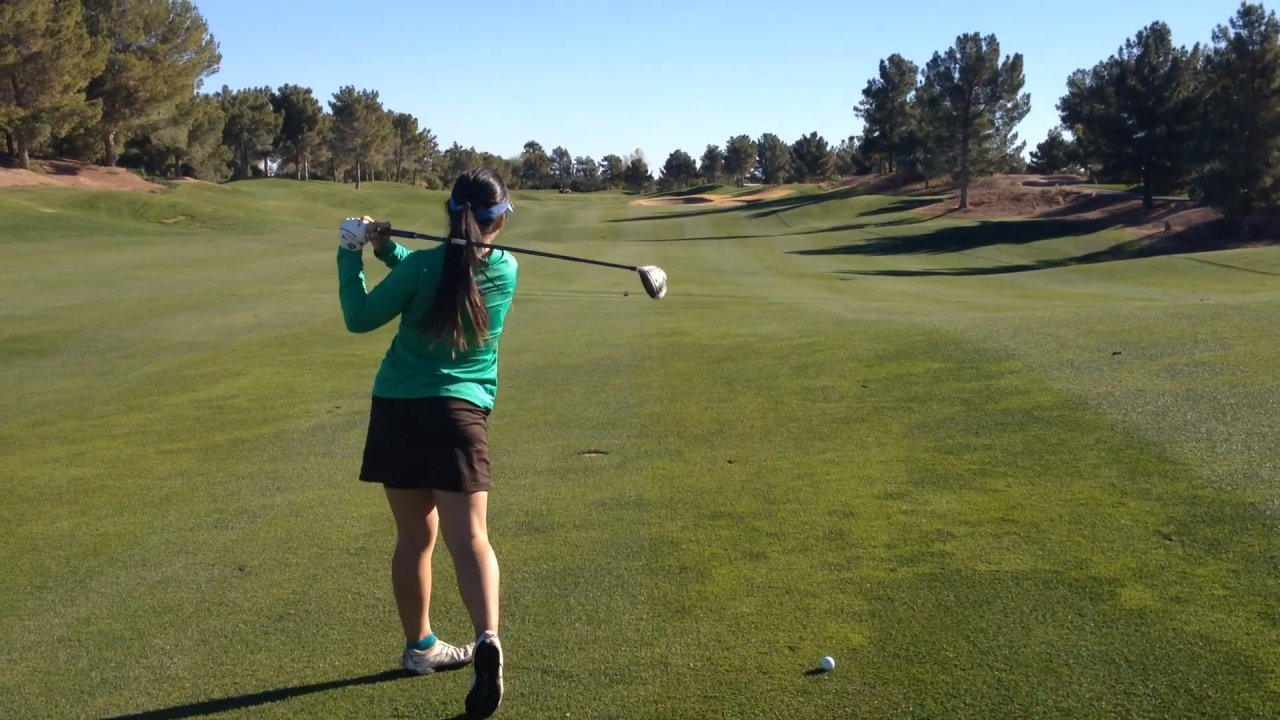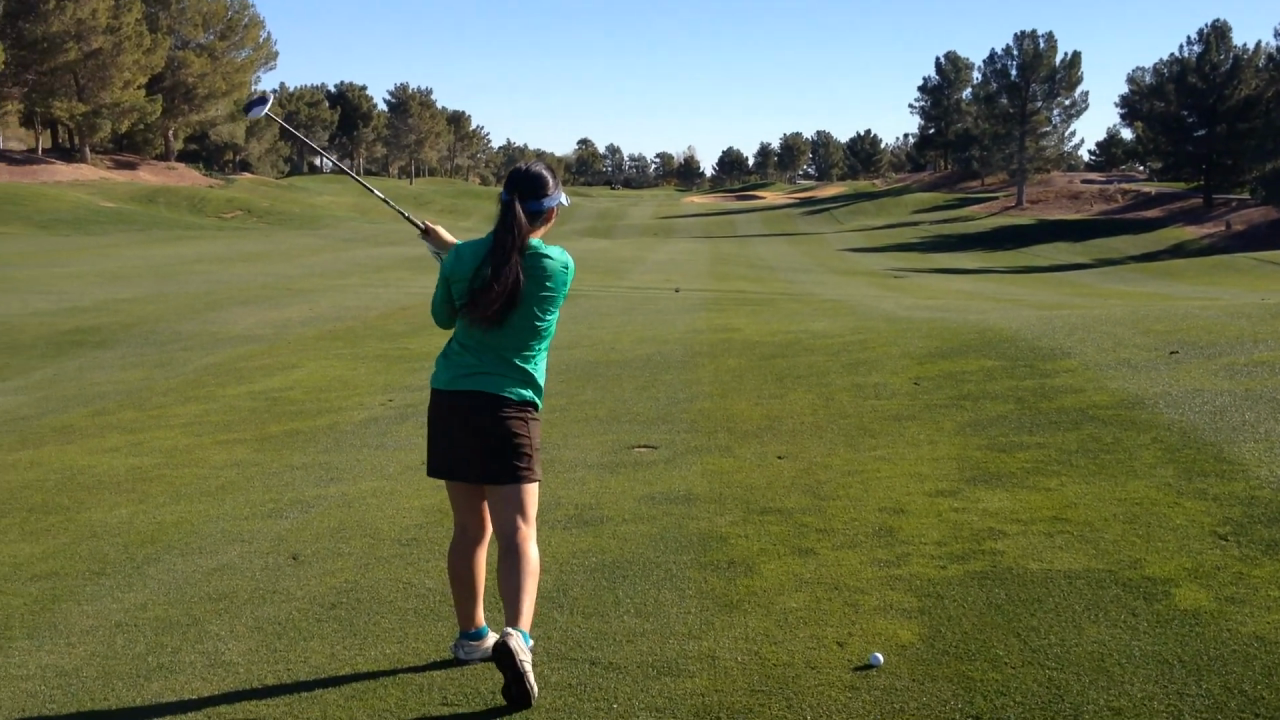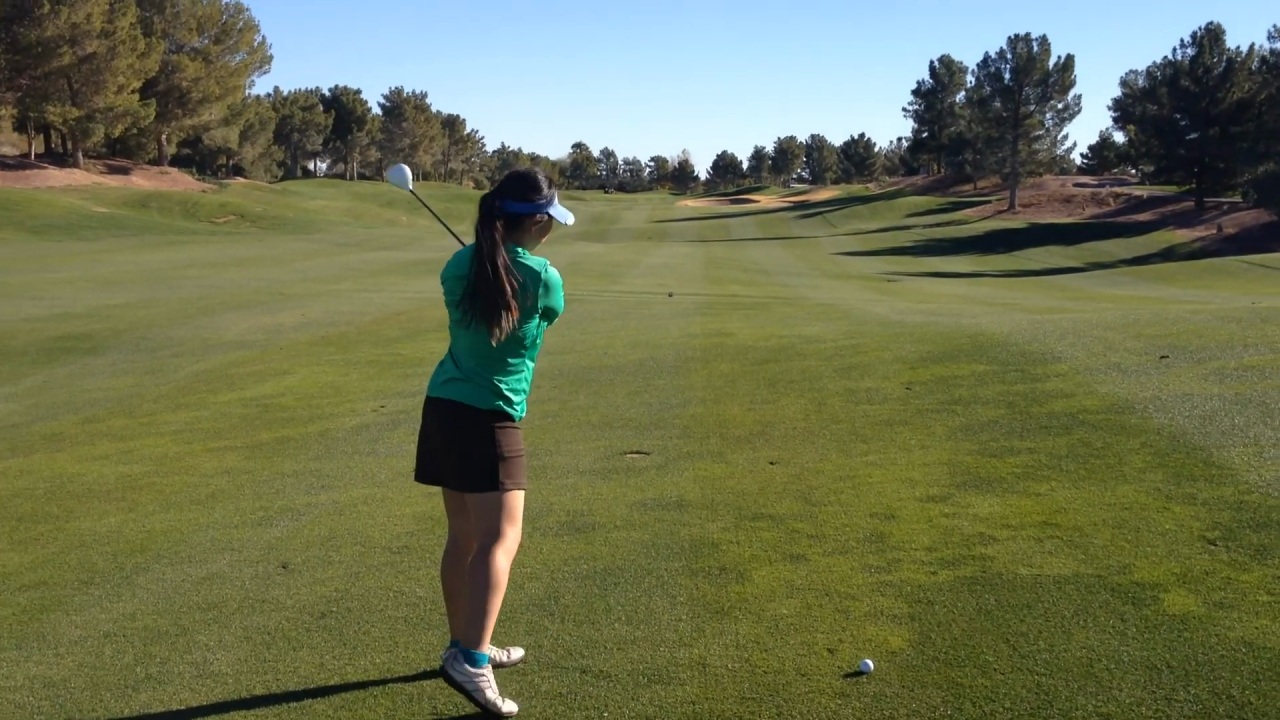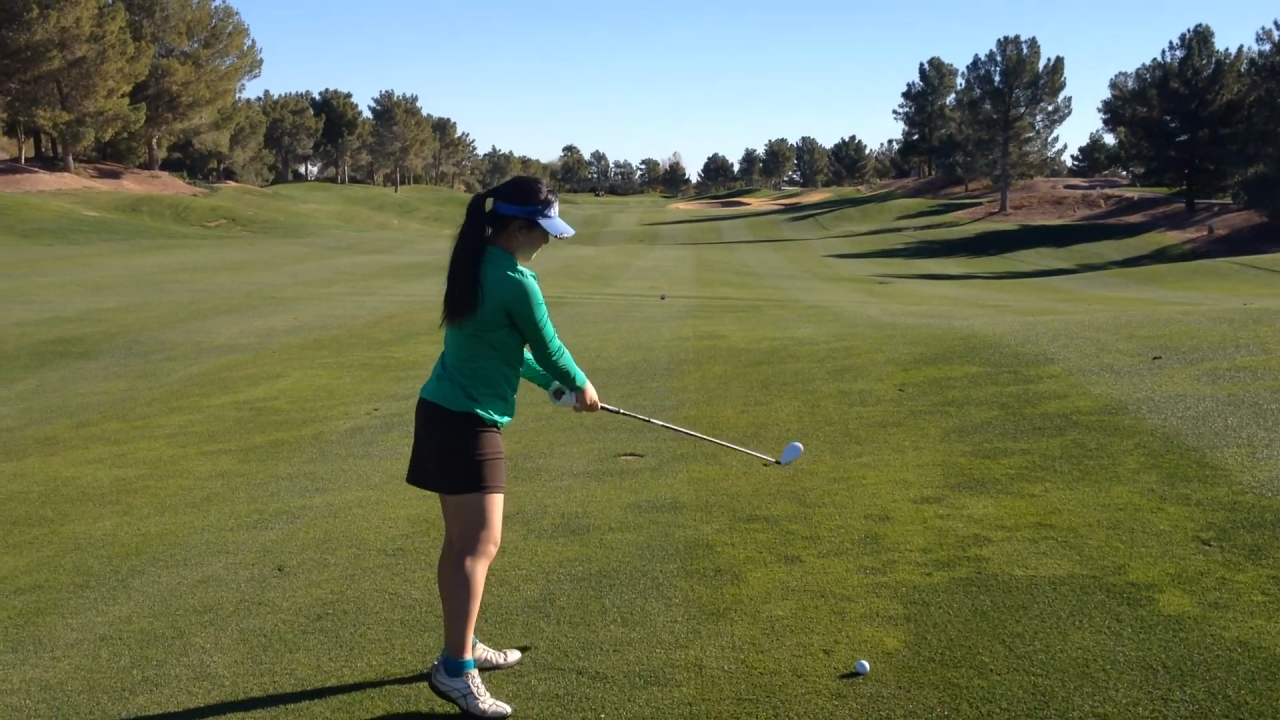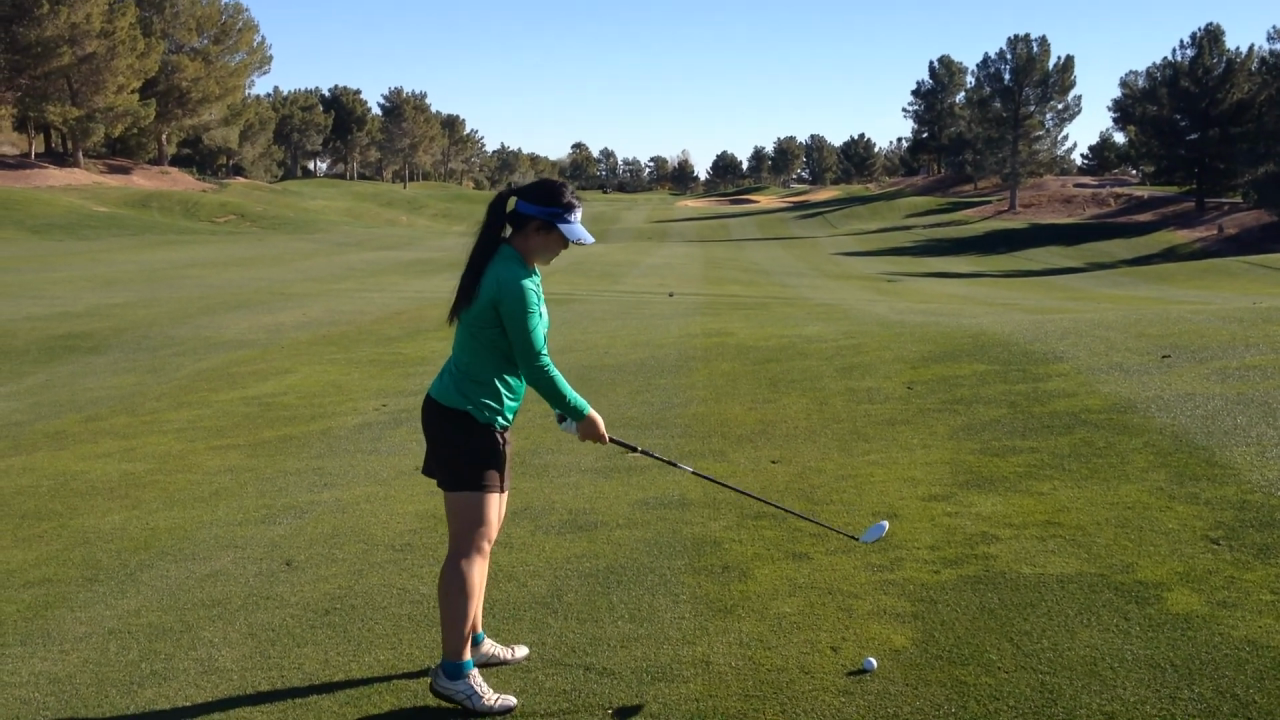
dt=0.3s
person 1, frame 1
left shoulder: (420, 267)
right shoulder: (506, 269)
left elbow: (359, 319)
left wrist: (348, 254)
right wrist: (389, 248)
left hip: (395, 408)
right hip: (458, 413)
left knee: (415, 536)
right knee: (470, 538)
left ankle: (420, 645)
right ankle: (487, 640)
person 1, frame 2
left shoulder: (464, 259)
right shoulder: (560, 265)
left hip: (451, 401)
right hip: (506, 408)
left knee: (471, 527)
right knee: (518, 531)
left ankle: (472, 635)
right ankle: (516, 637)
person 1, frame 3
left shoulder: (459, 266)
right shoulder: (540, 275)
right elbow: (550, 318)
left hip: (445, 408)
right hip: (488, 418)
left knee: (466, 536)
right knee: (500, 538)
left ankle: (466, 645)
right ankle: (470, 660)
person 1, frame 4
left shoulder: (469, 266)
right shoulder: (516, 281)
right elbow: (547, 348)
left wrist: (554, 383)
right wrist: (579, 385)
left hip: (442, 410)
right hip: (468, 421)
left knee: (462, 539)
right knee: (481, 543)
left ankle: (463, 646)
right ankle: (455, 668)
person 1, frame 5
left shoulder: (504, 264)
right shoulder: (517, 282)
left elbow: (527, 355)
right elbow: (535, 364)
left wrist: (568, 409)
right wrist: (581, 412)
left hip: (479, 414)
right hip: (466, 418)
left knee: (483, 534)
right knee: (473, 544)
left ankle: (472, 641)
right ankle: (453, 671)
